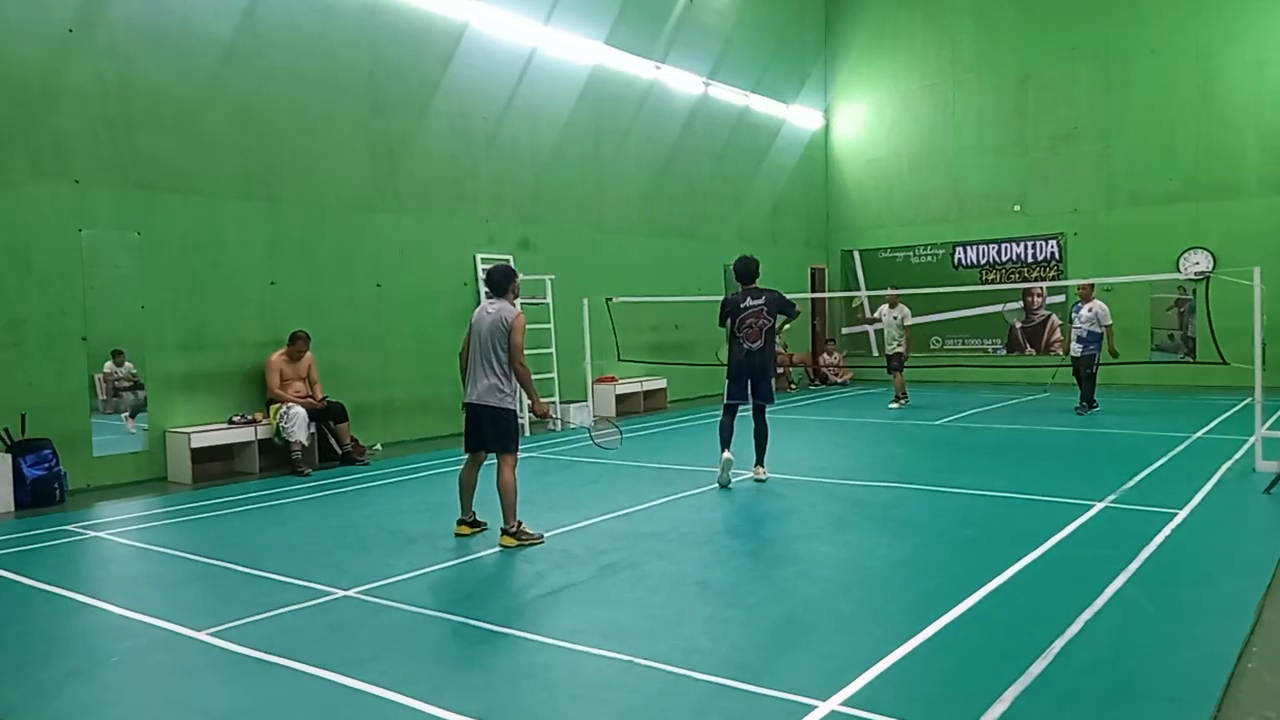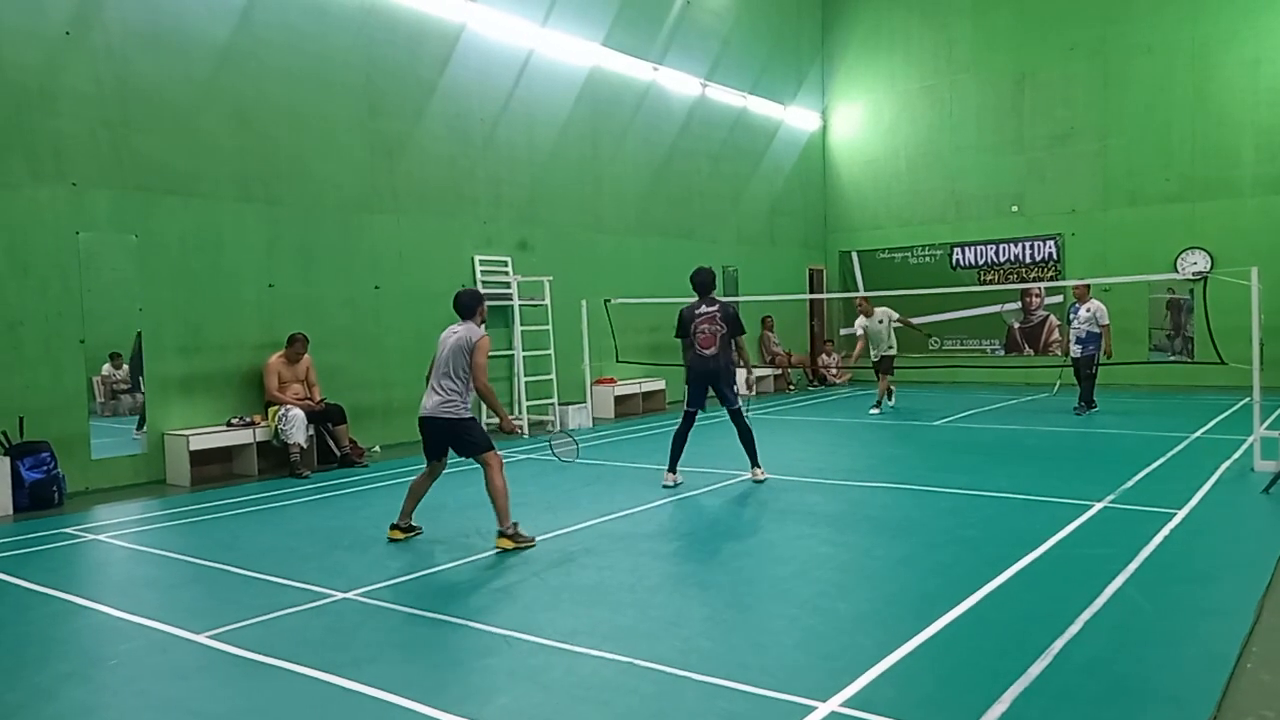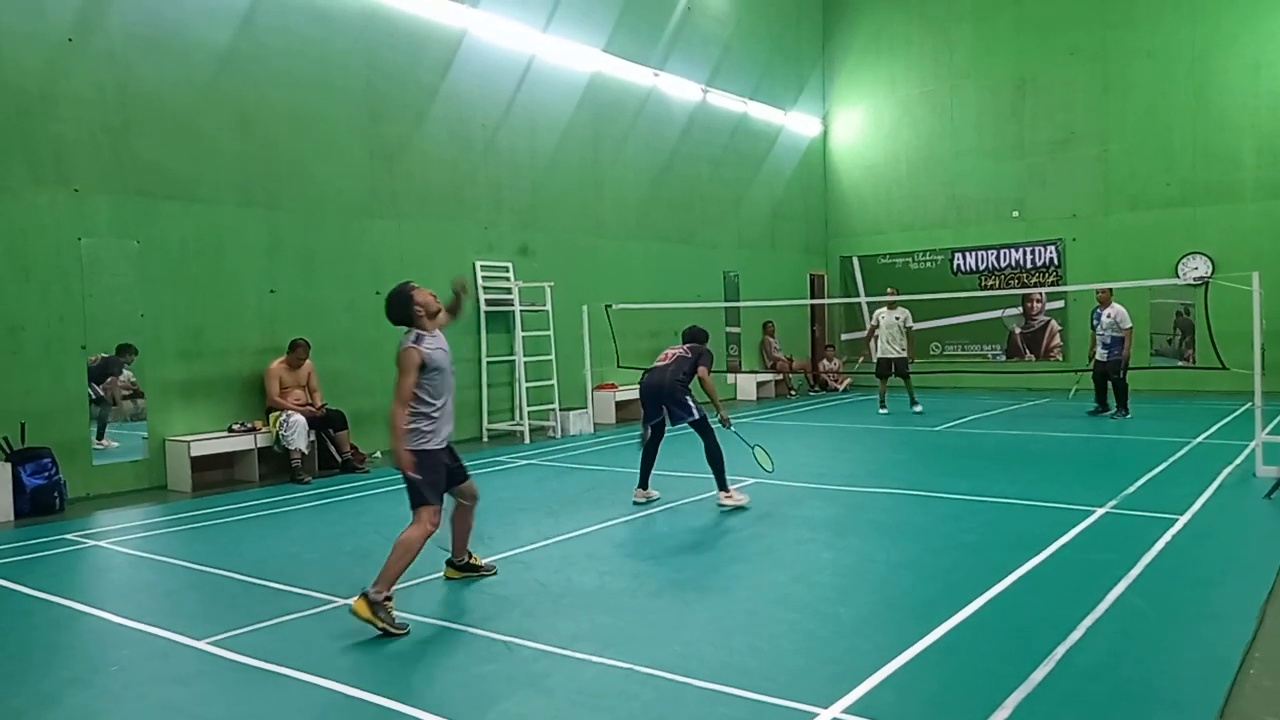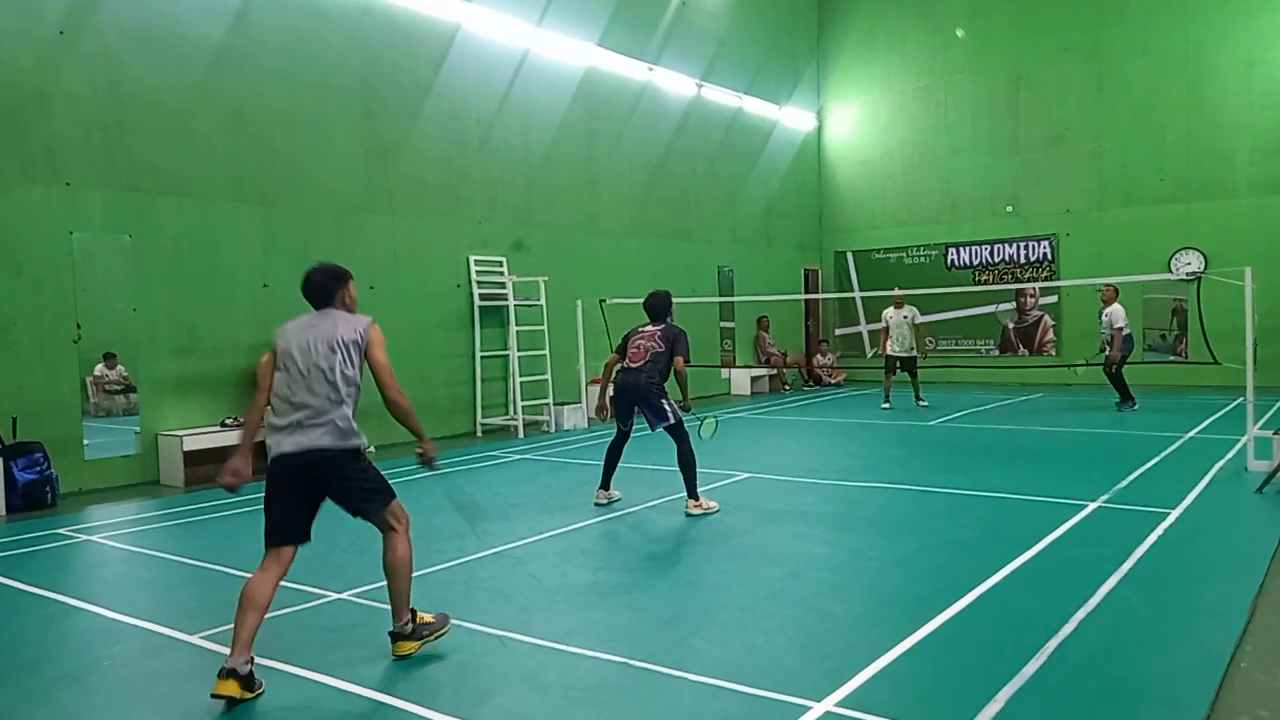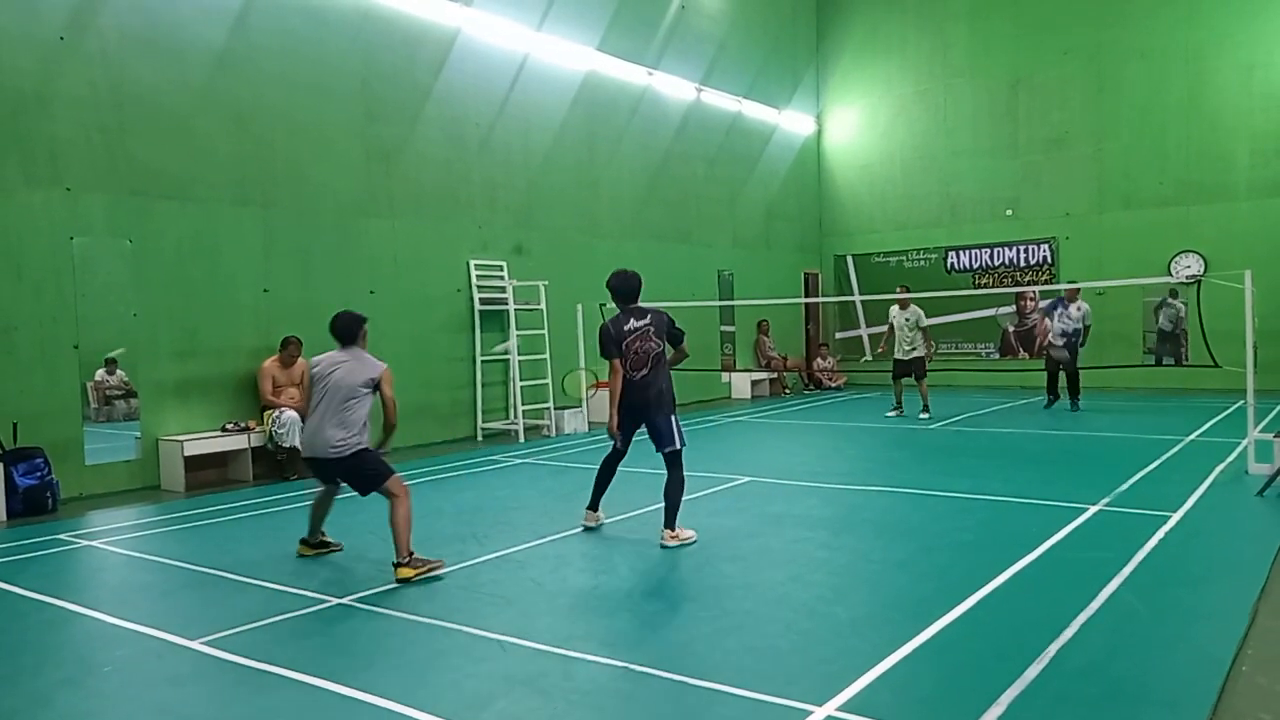
dt=1s
person 1, frame 1
left shoulder: (479, 312)
right shoulder: (514, 316)
left elbow: (464, 355)
right elbow: (517, 363)
right wrist: (535, 400)
left hip: (475, 399)
right hip: (499, 401)
left knee: (474, 458)
right knee: (507, 462)
left ankle: (466, 519)
right ankle: (511, 529)
person 1, frame 2
left shoulder: (447, 332)
right shoulder: (479, 337)
right elbow: (480, 384)
right wrist: (504, 417)
left hip: (428, 414)
right hip: (454, 415)
left knee: (433, 468)
right knee: (493, 463)
left ankle: (401, 524)
right ankle: (507, 531)
person 1, frame 3
left shoulder: (434, 331)
right shoulder: (413, 349)
left elbow: (450, 314)
right elbow: (399, 404)
left wrist: (458, 297)
right wrist: (398, 447)
left hip: (439, 442)
right hip: (421, 447)
left knee: (468, 496)
right knee: (426, 521)
left ankle: (459, 561)
right ankle: (376, 597)
person 1, frame 4
left shoulder: (285, 335)
right shoulder: (363, 328)
left elbow: (261, 399)
right elbow: (391, 394)
left wrist: (243, 455)
right wrist: (423, 439)
left hip: (285, 457)
right hip: (337, 449)
left knee: (274, 562)
right knee: (396, 523)
left ankle: (237, 668)
right ankle: (404, 628)
person 1, frame 5
left shoulder: (317, 363)
right shoulder: (378, 369)
left elbow: (309, 408)
right elbow: (390, 416)
right wrist: (382, 444)
left hip: (312, 449)
right hip: (346, 450)
left knee: (331, 486)
right knee: (399, 492)
left ankle: (313, 539)
right ankle: (405, 561)
person 2, frame 1
left shoulder: (730, 301)
right shoulder: (772, 297)
left elbow: (722, 325)
right elbow: (796, 311)
right wrist: (781, 326)
left hip: (738, 365)
right hip: (764, 365)
left knee: (729, 413)
right knee: (759, 415)
left ankle: (726, 451)
right ankle: (759, 467)
person 2, frame 2
left shoulder: (686, 313)
right shoulder: (728, 309)
right elbow: (740, 344)
right wrist: (749, 372)
left hip: (697, 371)
right hip: (722, 370)
left knee: (687, 421)
right knee: (738, 419)
left ankle: (671, 473)
right ankle: (756, 468)
person 2, frame 3
left shoulder: (668, 352)
right shoulder: (702, 351)
right elbow: (702, 375)
left wrist: (645, 427)
right wrist: (720, 410)
left hip: (646, 383)
right hip: (671, 385)
left knee: (655, 435)
right knee: (708, 436)
left ankle: (642, 490)
right ankle: (725, 492)
person 2, frame 4
left shoulder: (634, 332)
right shoulder: (675, 332)
left elbow: (610, 363)
right elbow: (679, 367)
left wrist: (601, 398)
right wrist: (685, 398)
left hip: (622, 385)
right hip: (648, 387)
left knee: (621, 436)
right knee: (681, 438)
left ankle: (603, 490)
right ankle: (694, 500)
person 2, frame 5
left shoulder: (609, 328)
right shoulder: (660, 318)
left elbow: (616, 371)
right elbow: (682, 352)
left wrist: (613, 414)
left hip: (628, 401)
right hip: (659, 399)
left knee: (617, 453)
right knee: (674, 464)
left ankle: (592, 512)
right ankle: (670, 531)
